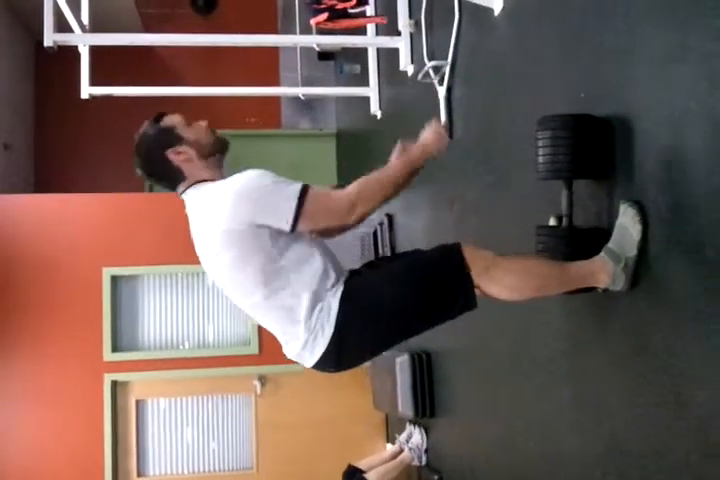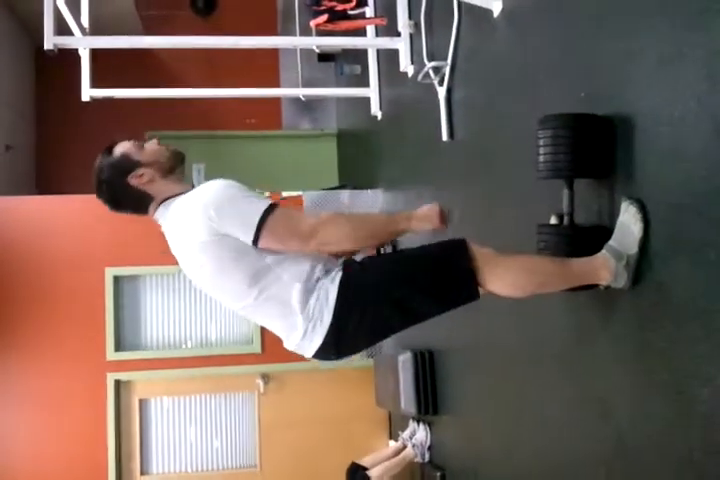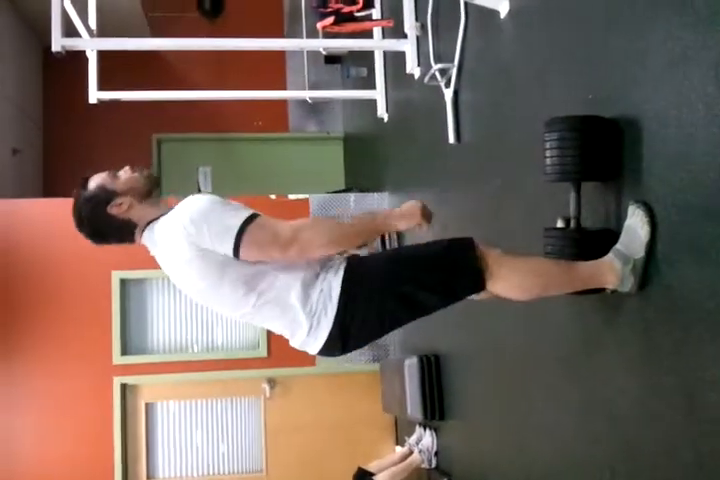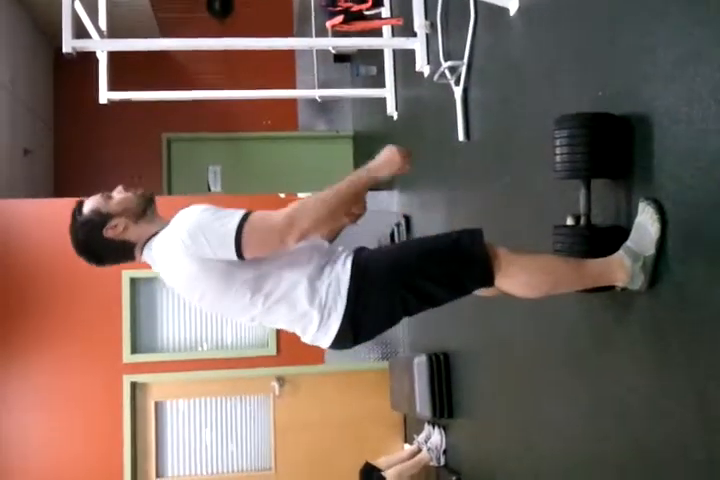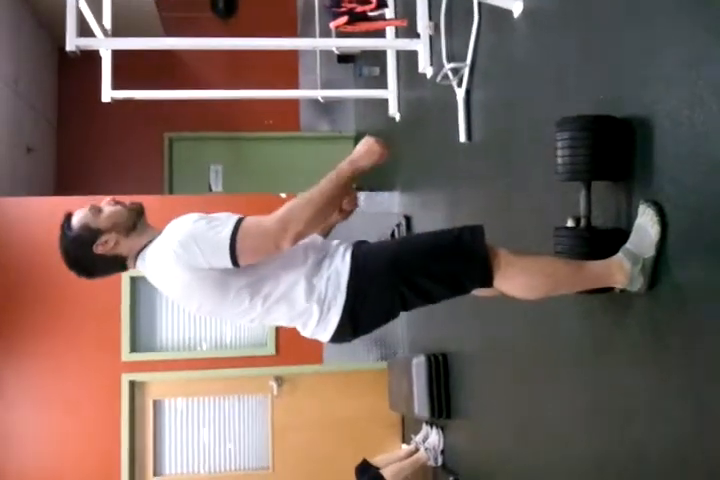
dt=0.2s
person 1, frame 1
left shoulder: (212, 209)
right shoulder: (241, 191)
left elbow: (328, 217)
right elbow: (349, 206)
left wrist: (391, 168)
right wrist: (420, 153)
left hip: (324, 326)
right hip: (334, 328)
left knee: (458, 273)
right knee: (473, 264)
left ankle: (571, 276)
right ankle: (603, 269)
person 1, frame 2
left shoulder: (184, 222)
right shoulder: (210, 200)
right elbow: (312, 233)
left wrist: (387, 223)
right wrist: (408, 219)
left hip: (321, 320)
right hip: (334, 314)
left knee: (465, 268)
right knee: (477, 261)
left ankle: (566, 274)
right ankle: (603, 268)
person 1, frame 3
left shoulder: (170, 242)
right shoulder: (191, 215)
right elbow: (293, 242)
left wrist: (355, 232)
right wrist: (390, 217)
left hip: (324, 319)
right hip: (339, 306)
left knee: (468, 271)
right knee: (485, 262)
left ankle: (573, 277)
right ankle: (609, 270)
person 1, frame 4
left shoulder: (175, 257)
right shoulder: (188, 228)
right elbow: (290, 228)
left wrist: (338, 216)
right wrist: (373, 171)
left hip: (335, 311)
right hip: (350, 294)
left knee: (473, 269)
right knee: (492, 260)
left ankle: (586, 273)
right ankle: (620, 267)
person 1, frame 5
left shoulder: (171, 263)
right shoulder: (180, 240)
right elbow: (282, 231)
left wrist: (328, 215)
right wrist: (353, 163)
left hip: (335, 305)
right hip: (349, 288)
left knee: (474, 266)
right knee: (492, 260)
left ankle: (574, 277)
right ankle: (619, 270)
